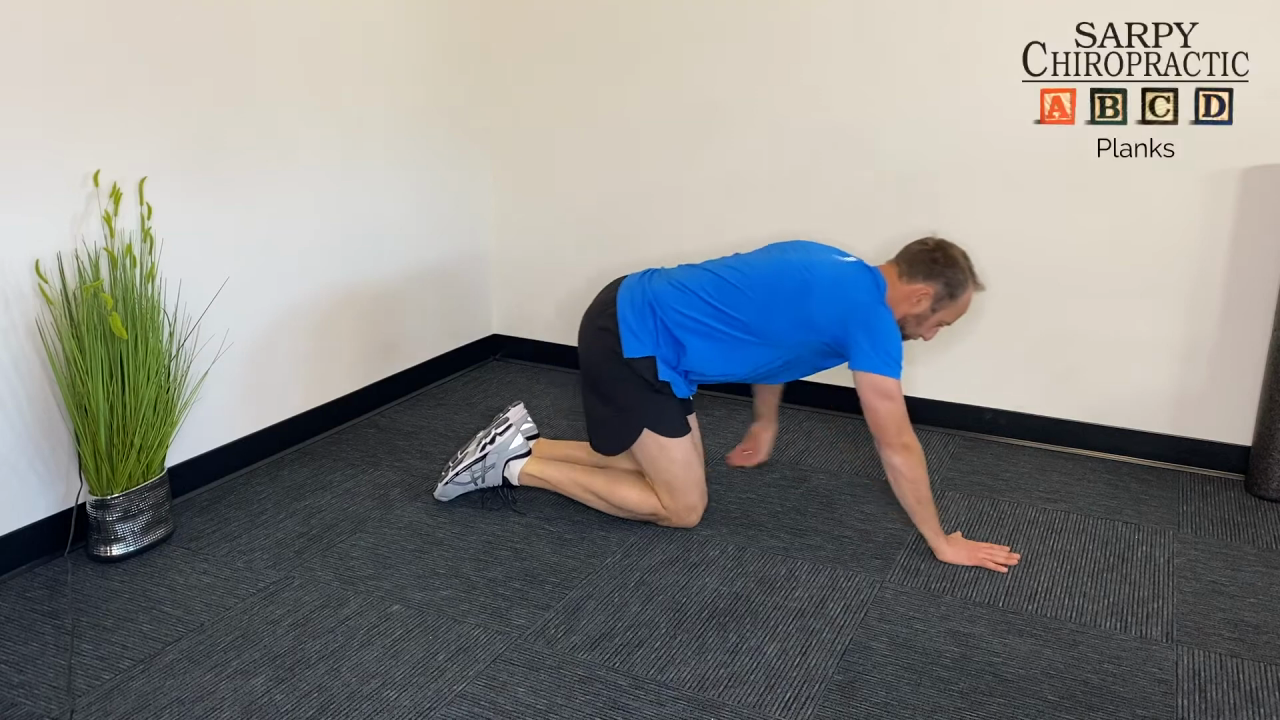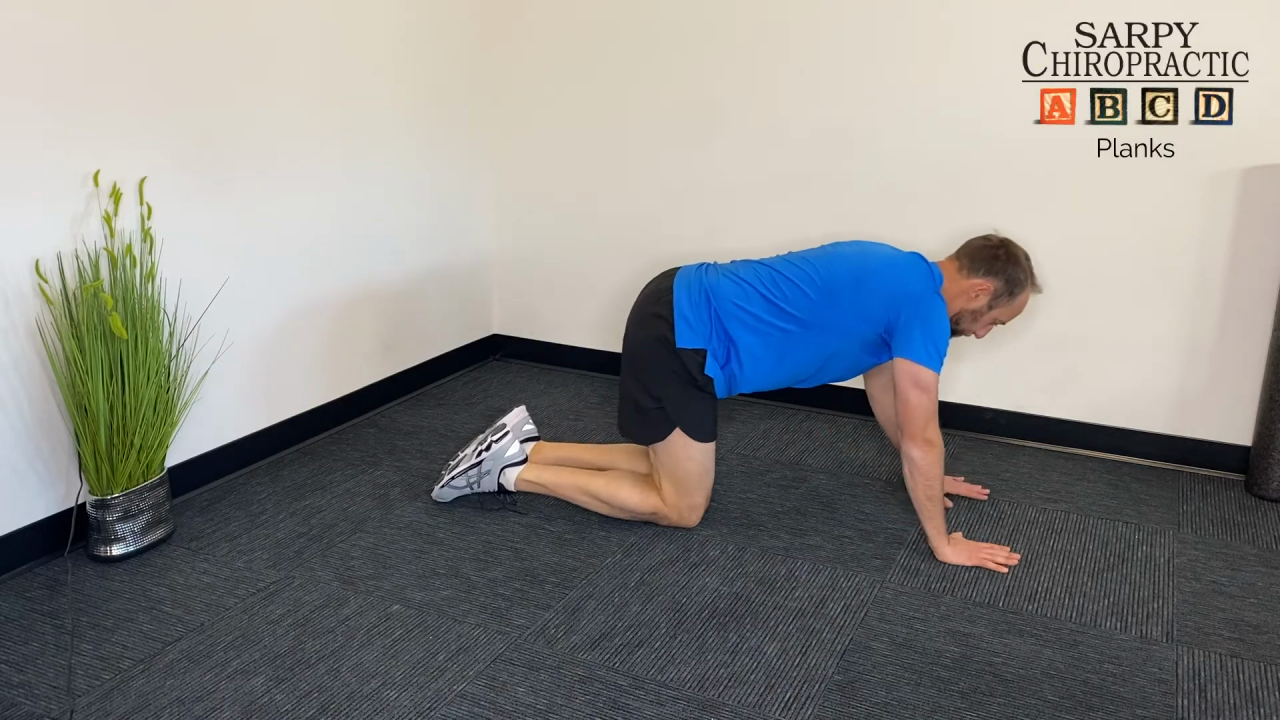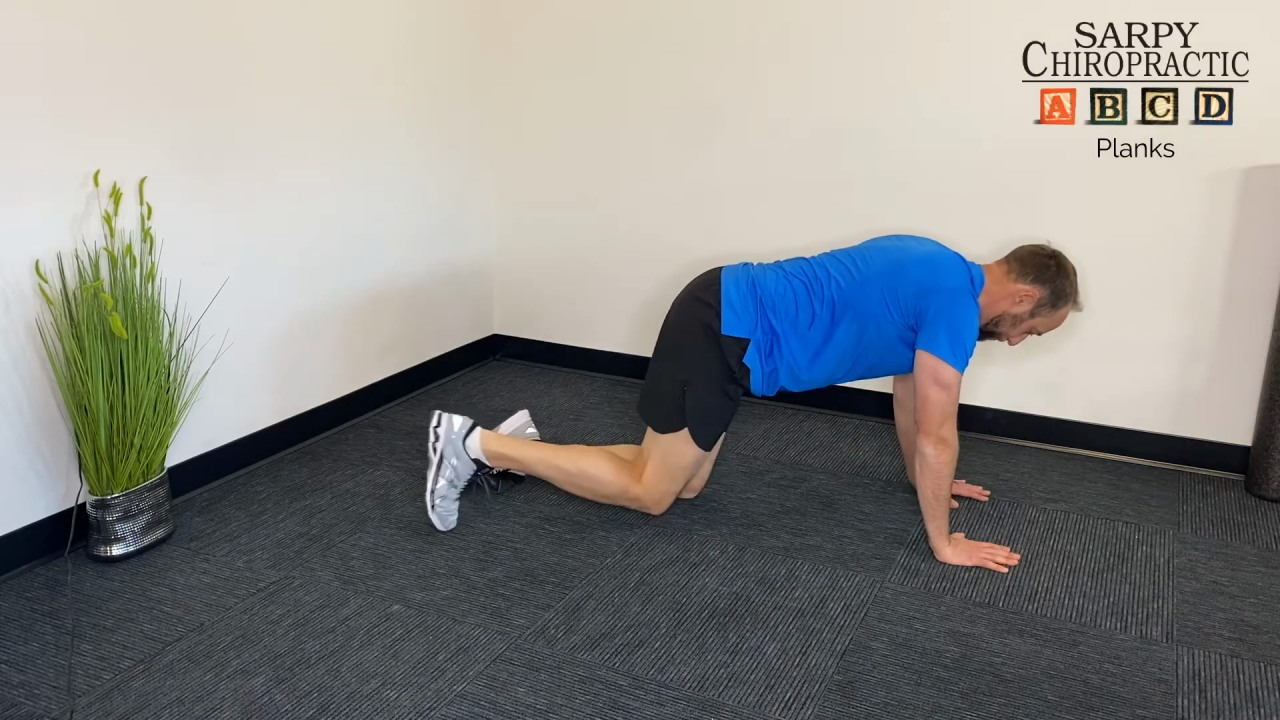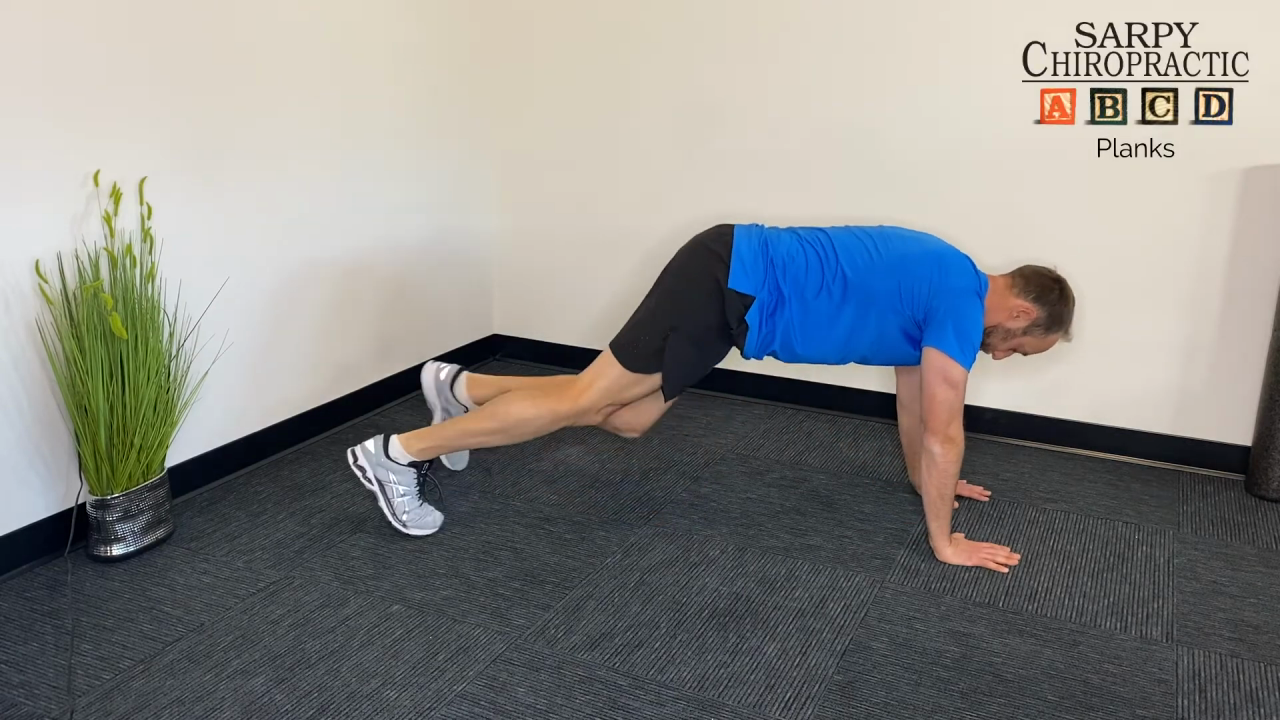
dt=0.7s
person 1, frame 1
left shoulder: (838, 270)
right shoulder: (868, 310)
right elbow: (898, 447)
left wrist: (765, 423)
right wrist: (942, 543)
left hip: (632, 317)
right hip: (630, 344)
left knee: (672, 469)
right knee: (682, 507)
left ankle: (526, 441)
right ankle: (517, 466)
person 1, frame 2
left shoulder: (898, 281)
right shoulder: (924, 305)
left elbow: (882, 384)
right elbow: (921, 438)
left wrist: (926, 475)
right wrist: (942, 542)
left hip: (680, 312)
right hip: (680, 335)
left knee: (673, 469)
right knee: (681, 508)
left ankle: (527, 446)
right ankle: (513, 471)
person 1, frame 3
left shoulder: (936, 279)
right shoulder: (955, 300)
left elbow: (908, 393)
right elbow: (935, 434)
left wrist: (926, 477)
right wrist: (942, 541)
left hip: (724, 320)
right hip: (725, 331)
left knee: (683, 479)
right knee: (651, 492)
left ankle: (521, 449)
right ankle: (479, 445)
person 1, frame 4
left shoulder: (937, 289)
right shoulder: (961, 304)
left elbow: (912, 397)
right elbow: (944, 433)
left wrist: (924, 480)
right wrist: (946, 540)
left hip: (730, 275)
right hip: (730, 283)
left knee: (628, 418)
right knee: (591, 400)
left ankle: (460, 391)
right ankle: (400, 453)
